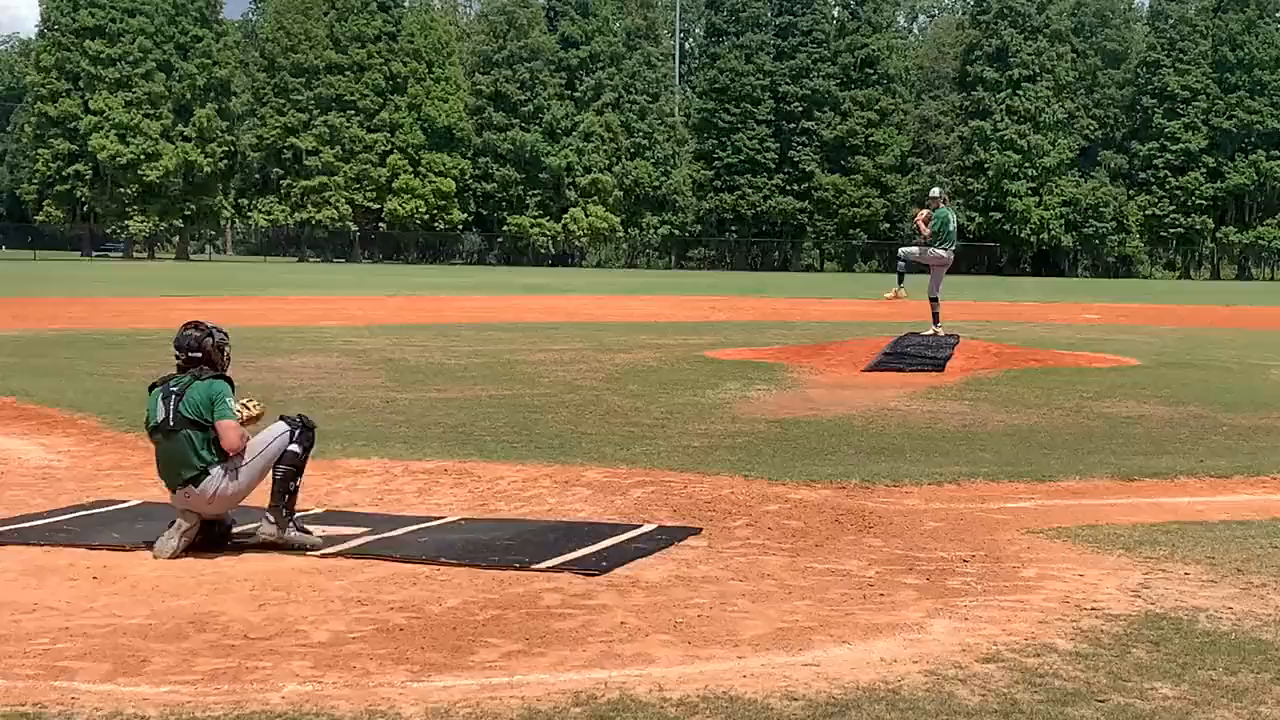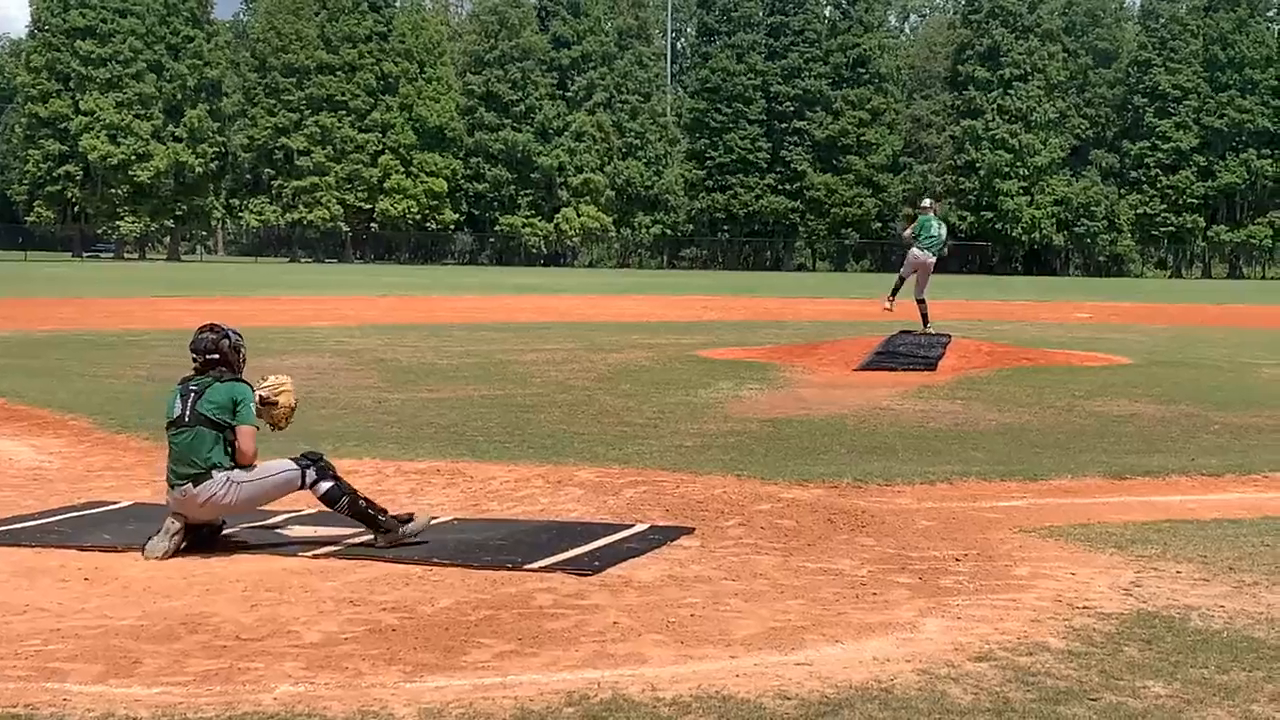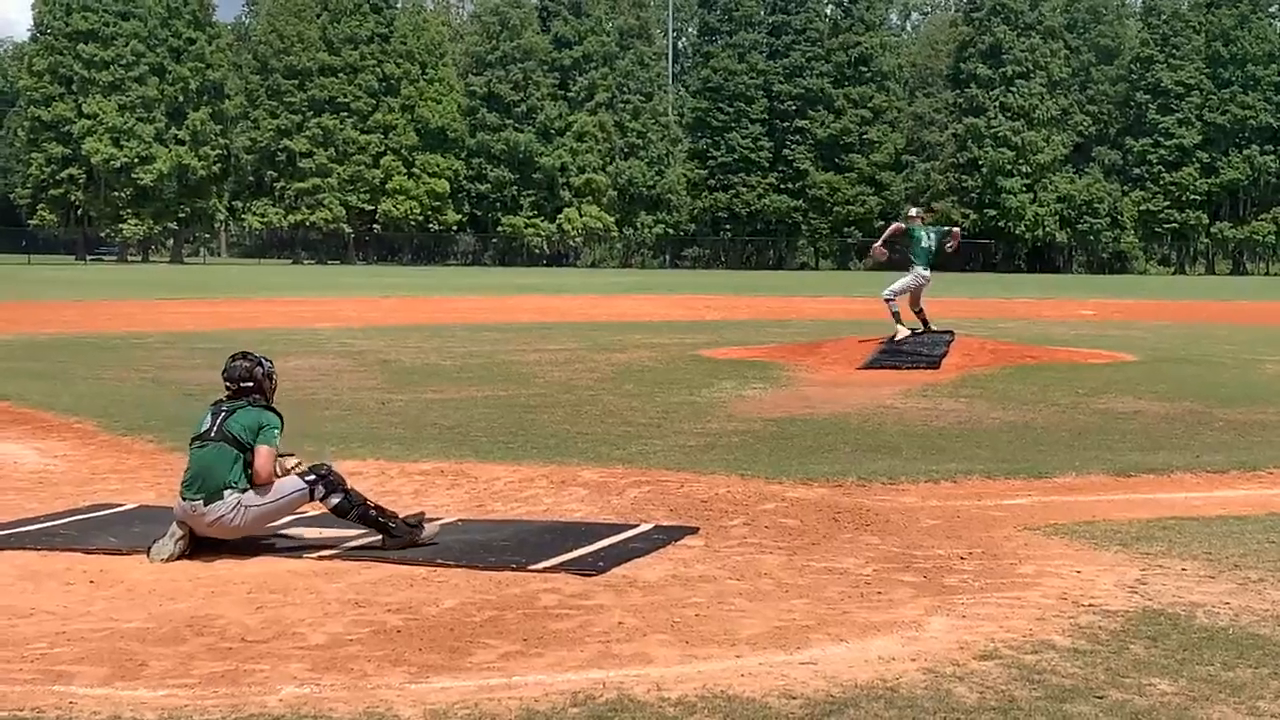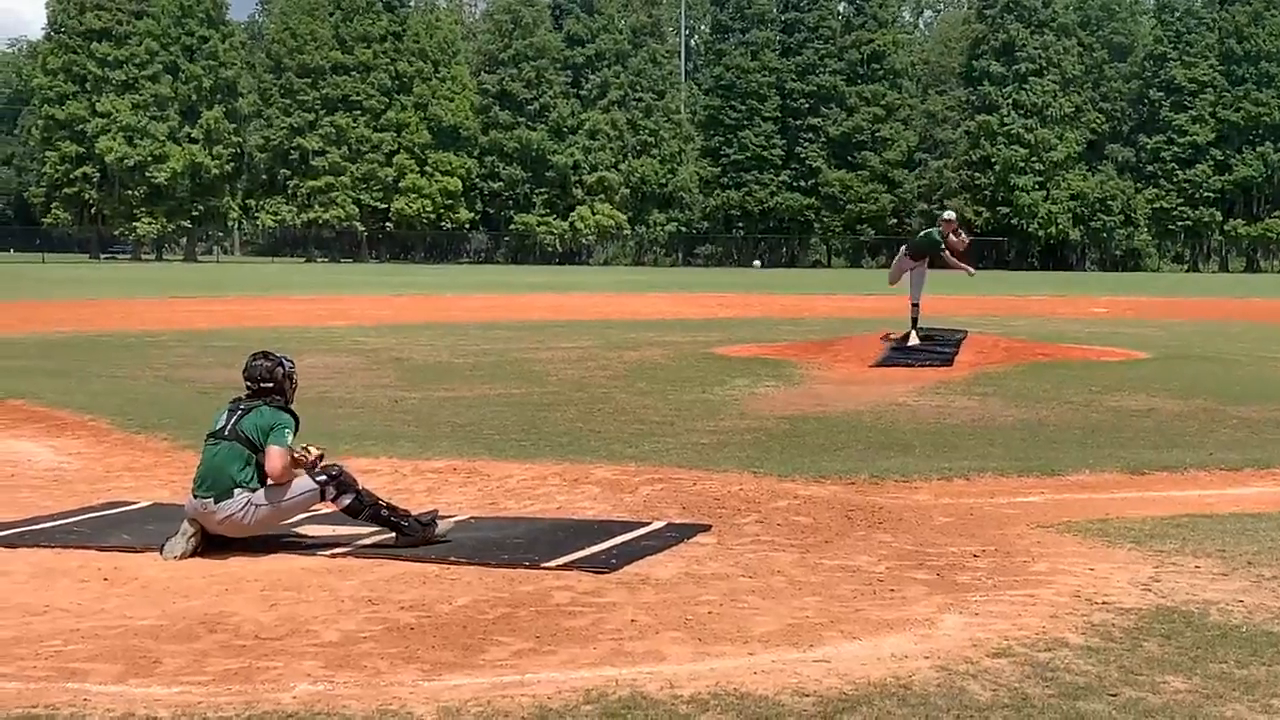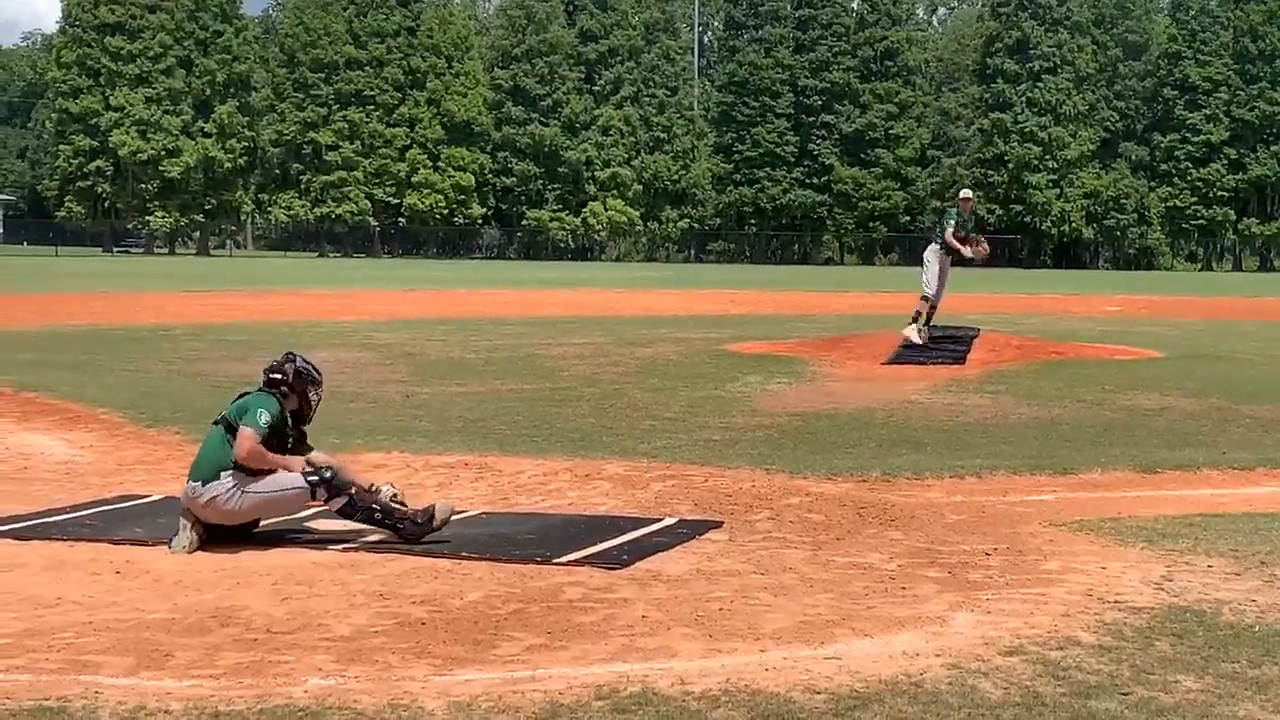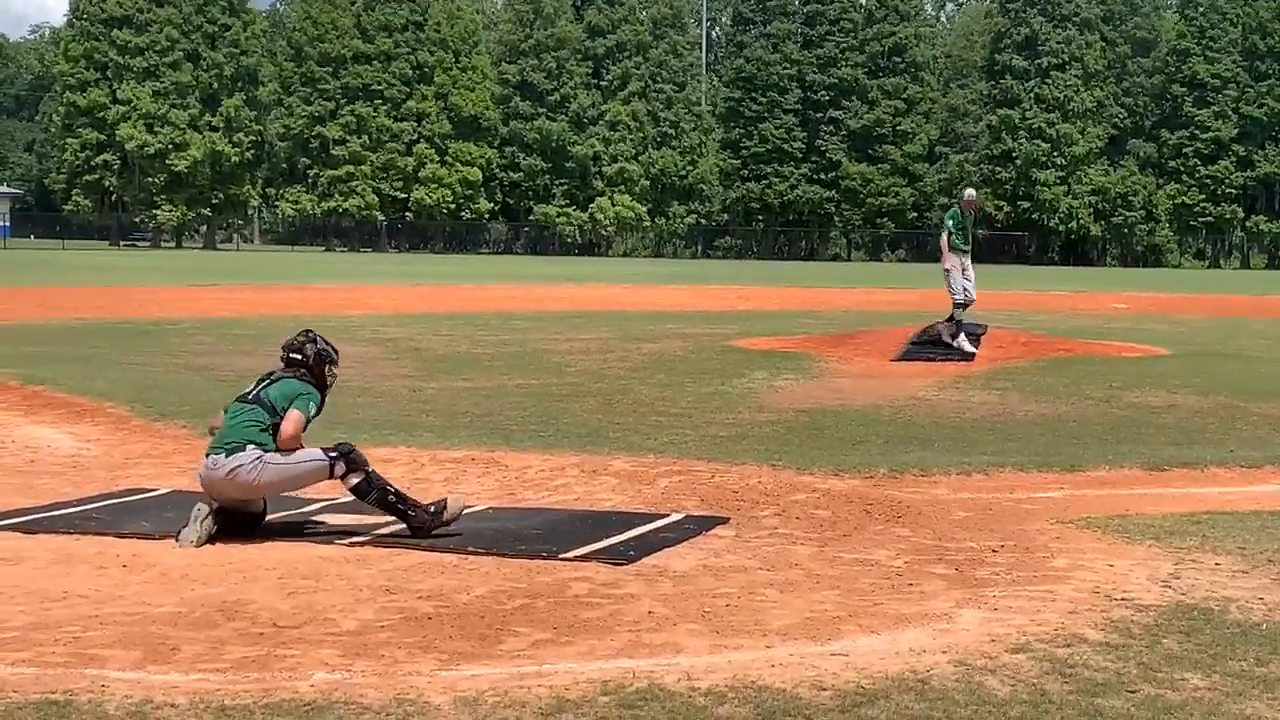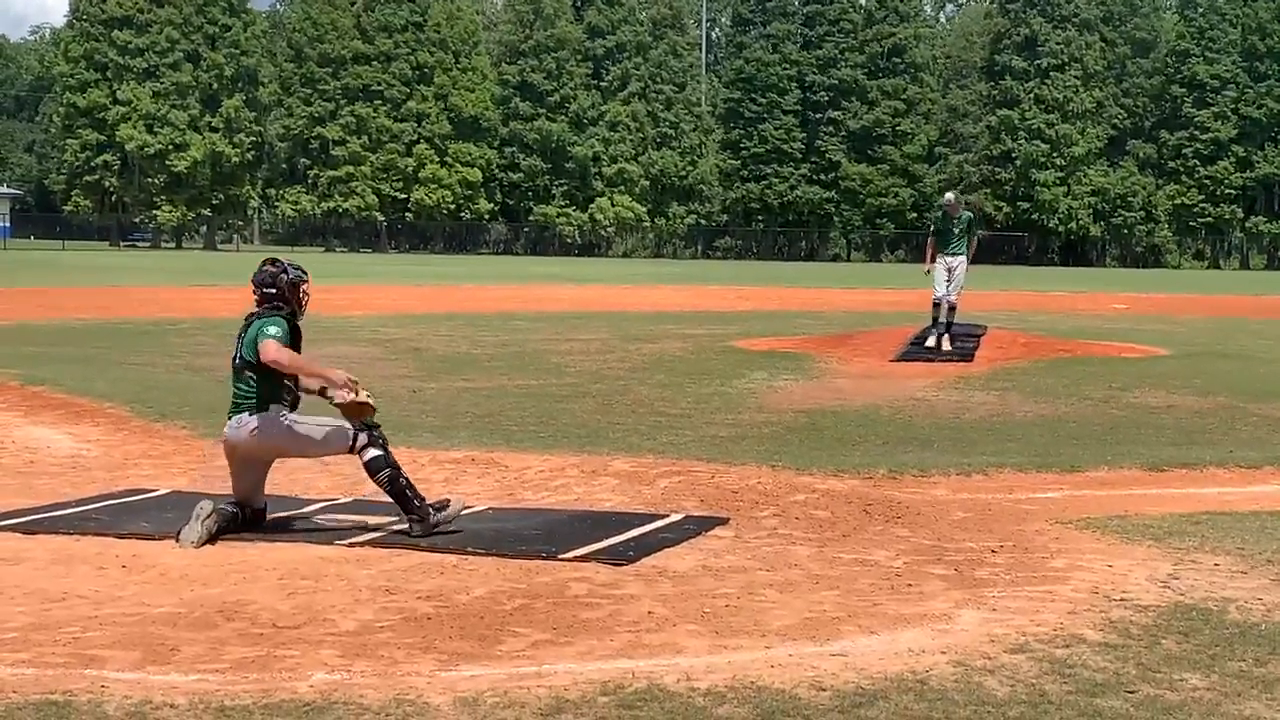
dt=0.4s
person 1, frame 1
left shoulder: (159, 391)
right shoulder: (214, 385)
right elbow: (235, 445)
right wrist: (243, 432)
left hip: (183, 496)
right hip: (216, 488)
left knee: (217, 528)
right knee: (298, 427)
left ankle: (185, 528)
right ankle: (279, 522)
person 1, frame 2
left shoulder: (179, 392)
right shoulder: (236, 389)
right elbow: (248, 454)
left hip: (180, 497)
right hip: (215, 490)
left knee: (208, 529)
right knee: (312, 467)
left ankle: (179, 527)
right ankle: (385, 525)
person 1, frame 3
left shoulder: (213, 412)
right shoulder: (265, 416)
right elbow: (263, 473)
left wrist: (277, 463)
right wrist: (280, 472)
left hip: (190, 511)
right hip: (225, 513)
right knee: (321, 478)
left ankle: (184, 531)
right ankle: (395, 529)
person 1, frame 4
left shoulder: (232, 409)
right shoulder: (279, 417)
right elbow: (277, 471)
left wrist: (295, 457)
right wrist: (297, 469)
left hip: (201, 507)
right hip: (234, 511)
right knee: (333, 479)
left ankle: (198, 530)
right ankle: (409, 527)
person 1, frame 5
left shoulder: (285, 424)
right shoulder: (266, 403)
left elbow: (319, 460)
right elbow: (244, 452)
left wrist: (371, 490)
right wrist: (286, 462)
left hip: (198, 497)
right hip: (223, 493)
left knee: (249, 519)
right knee: (326, 482)
left ankle: (200, 525)
right ankle: (407, 524)
person 1, frame 6
left shoulder: (265, 383)
right shoulder: (307, 389)
left elbow: (215, 426)
right elbow: (289, 434)
right wrist: (295, 463)
left hip: (211, 471)
right hip: (246, 465)
left knee: (253, 514)
right knee: (345, 459)
left ankle: (213, 520)
right ankle: (419, 519)
person 1, frame 7
left shoulder: (258, 323)
right shoulder: (276, 324)
right elbow: (272, 356)
left wrist: (326, 389)
right wrist: (328, 374)
left hip: (235, 433)
right hip: (269, 424)
left knee: (250, 512)
right knee: (367, 436)
left ankle: (215, 518)
right ankle: (419, 515)
